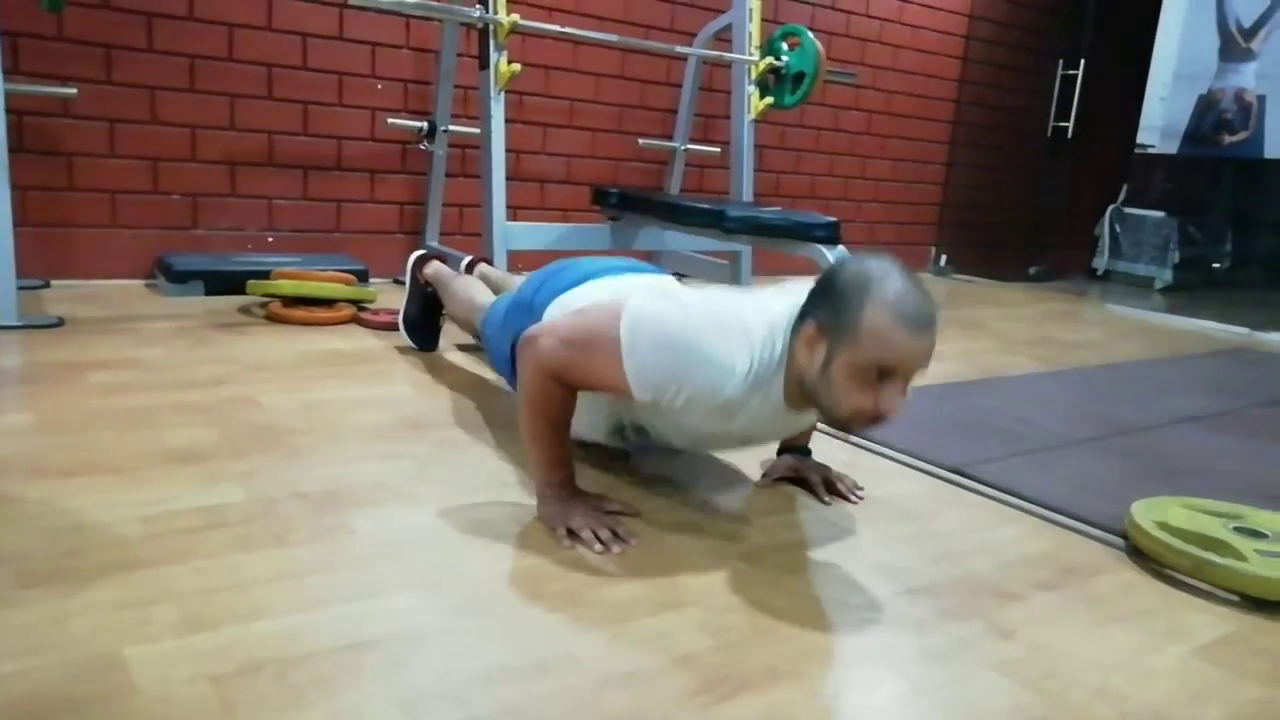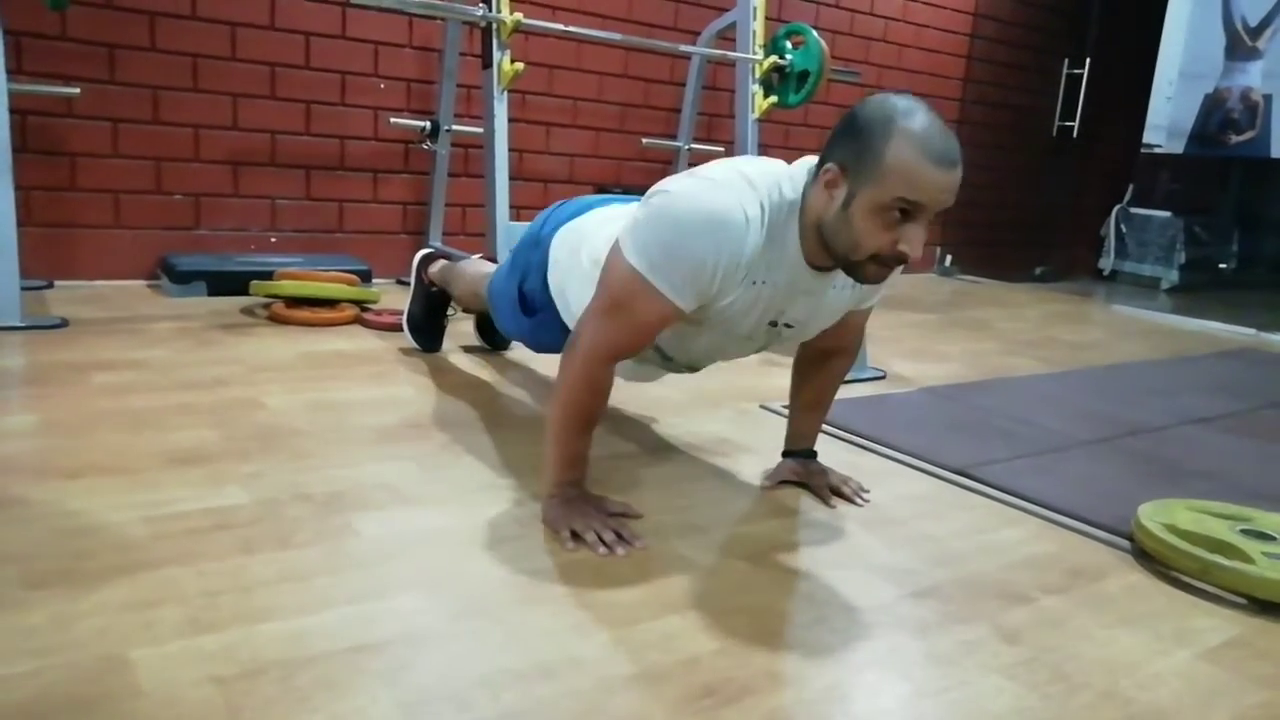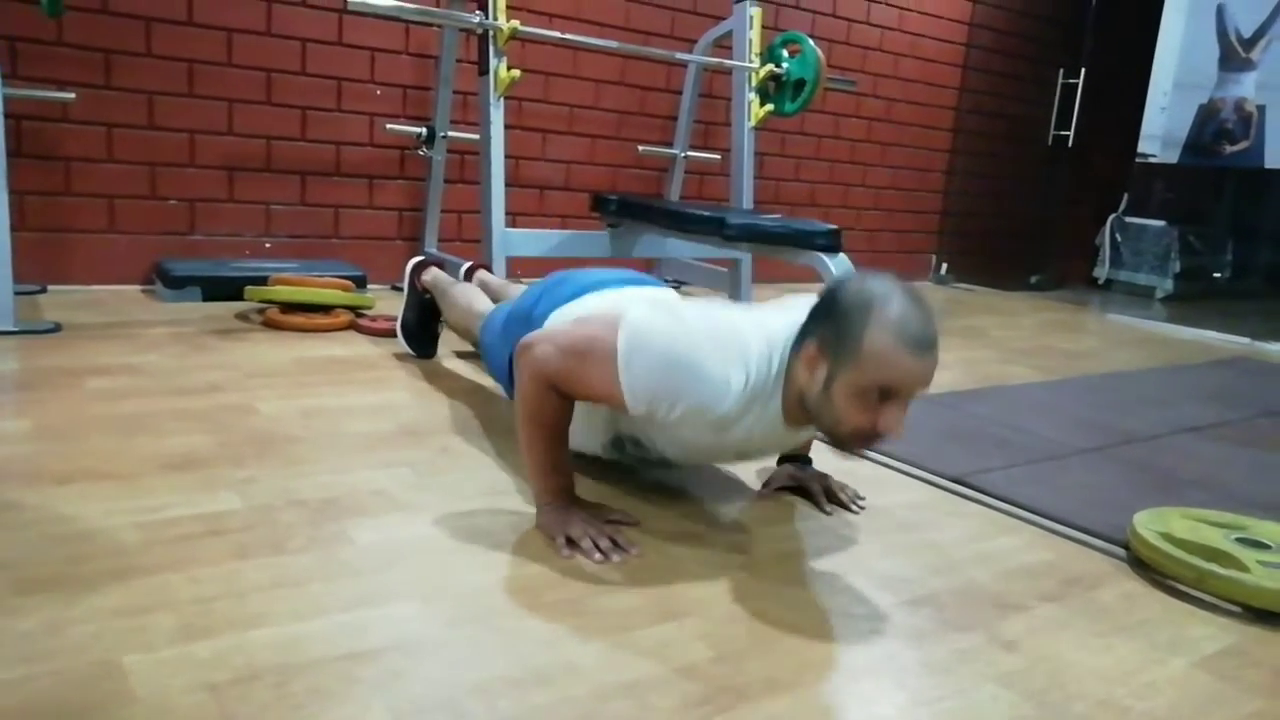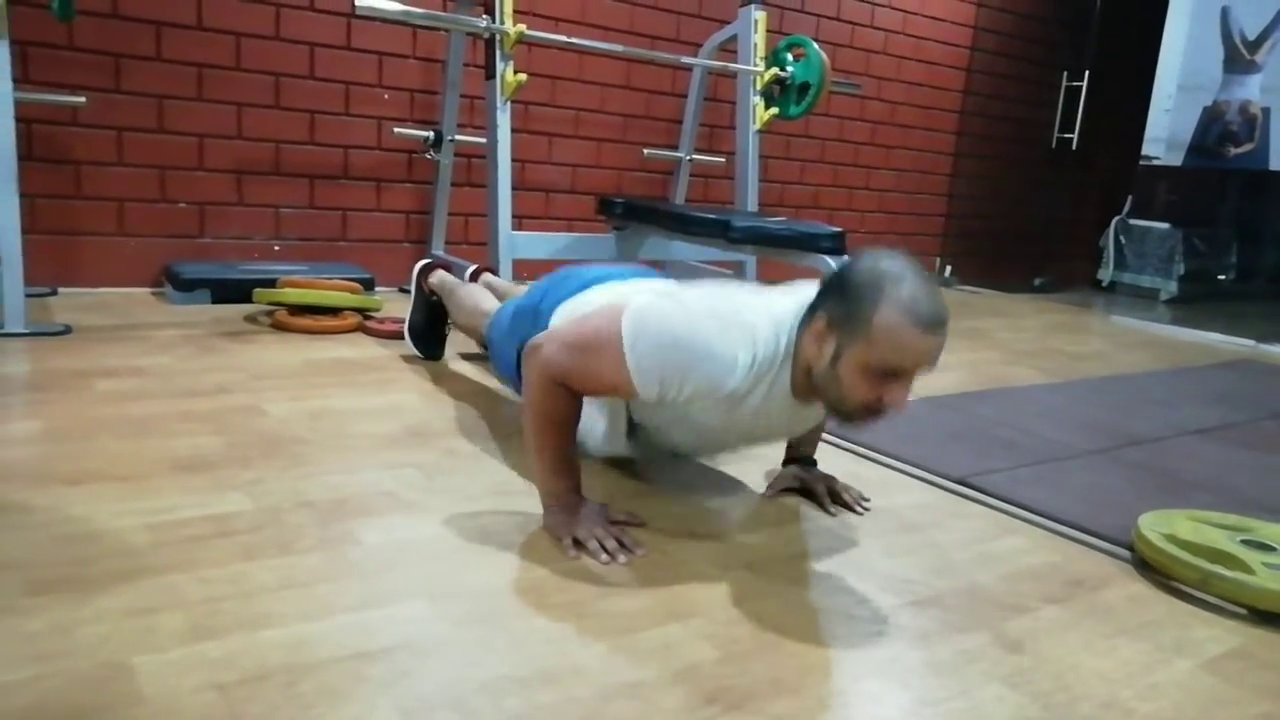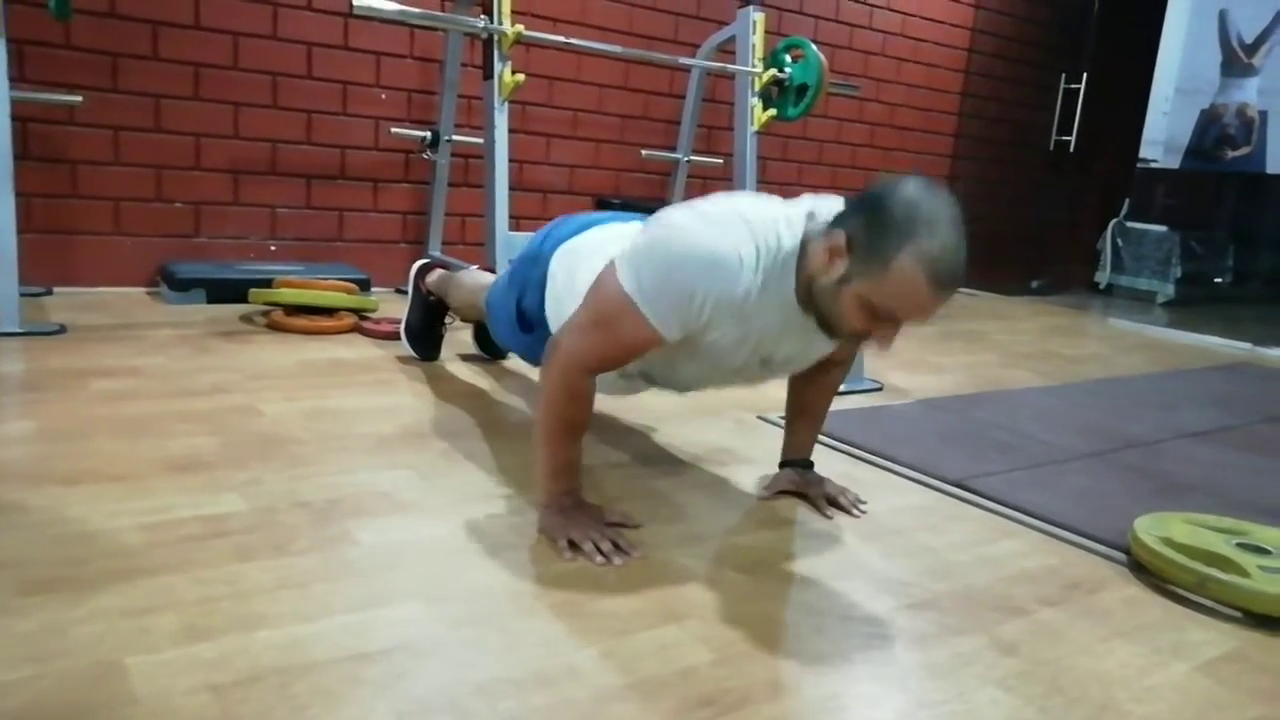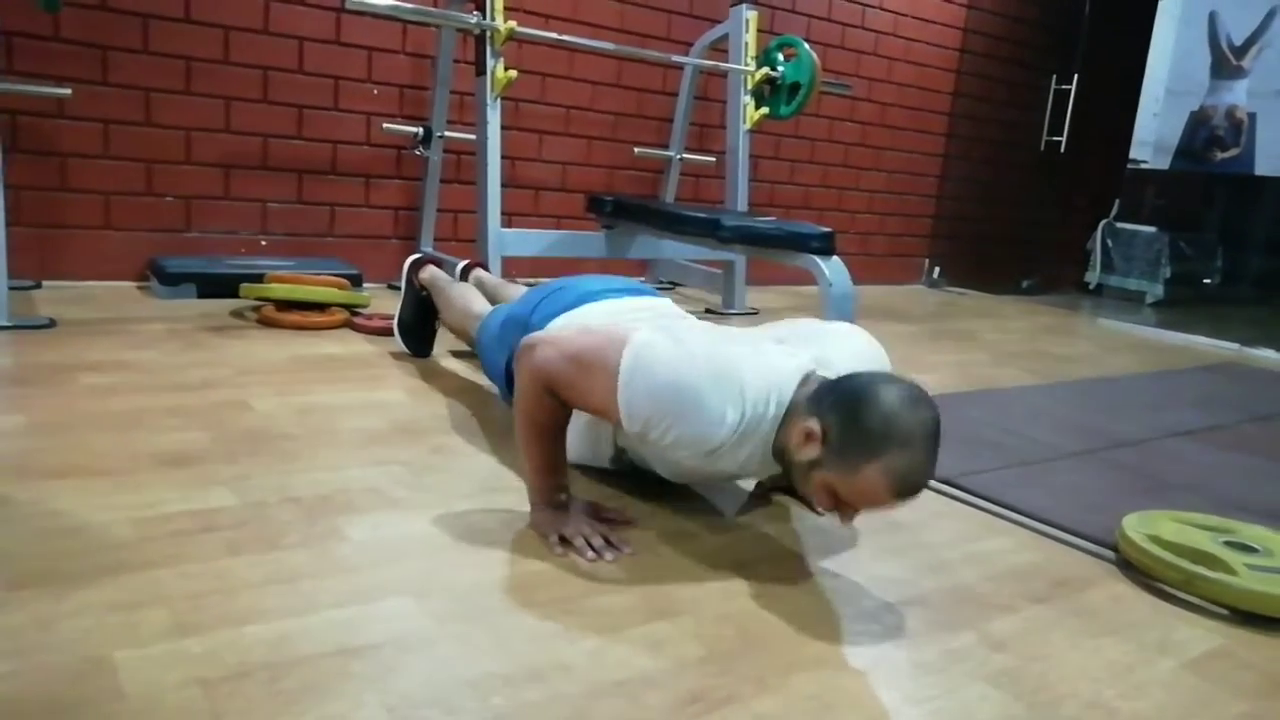
dt=0.5s
person 1, frame 1
left shoulder: (839, 337)
right shoulder: (714, 358)
right elbow: (541, 350)
left wrist: (795, 448)
right wrist: (555, 493)
left hip: (642, 290)
right hip: (562, 307)
right knee: (491, 318)
left ankle: (483, 270)
right ankle: (432, 272)
person 1, frame 2
left shoulder: (869, 243)
right shoulder: (716, 221)
left elbow: (831, 346)
right elbow: (593, 350)
left wrist: (800, 453)
right wrist: (564, 493)
left hip: (644, 254)
right hip: (568, 250)
right knee: (502, 304)
left ankle: (480, 267)
right ankle: (439, 273)
person 1, frame 3
left shoulder: (838, 353)
right shoulder: (712, 375)
right elbow: (537, 359)
left wrist: (795, 457)
right wrist: (555, 503)
left hip: (640, 301)
right hip: (563, 316)
right knee: (490, 327)
left ankle: (483, 278)
right ankle: (430, 280)
person 1, frame 4
left shoulder: (848, 338)
right shoulder: (716, 350)
right elbow: (545, 360)
left wrist: (800, 462)
right wrist: (564, 504)
left hip: (641, 301)
right hip: (571, 312)
right knee: (496, 330)
left ankle: (485, 280)
right ankle: (438, 284)
person 1, frame 5
left shoulder: (868, 275)
right shoulder: (711, 259)
left elbow: (828, 356)
right elbow: (570, 359)
left wrist: (797, 463)
right wrist: (559, 502)
left hip: (635, 262)
right hip: (567, 264)
right knee: (494, 308)
right ankle: (435, 283)
person 1, frame 6
left shoulder: (861, 363)
right shoulder: (709, 409)
right elbow: (539, 360)
left wrist: (784, 468)
right wrist: (549, 501)
left hip: (636, 310)
right hip: (556, 327)
right knee: (486, 327)
left ankle: (476, 274)
right ankle: (429, 277)
